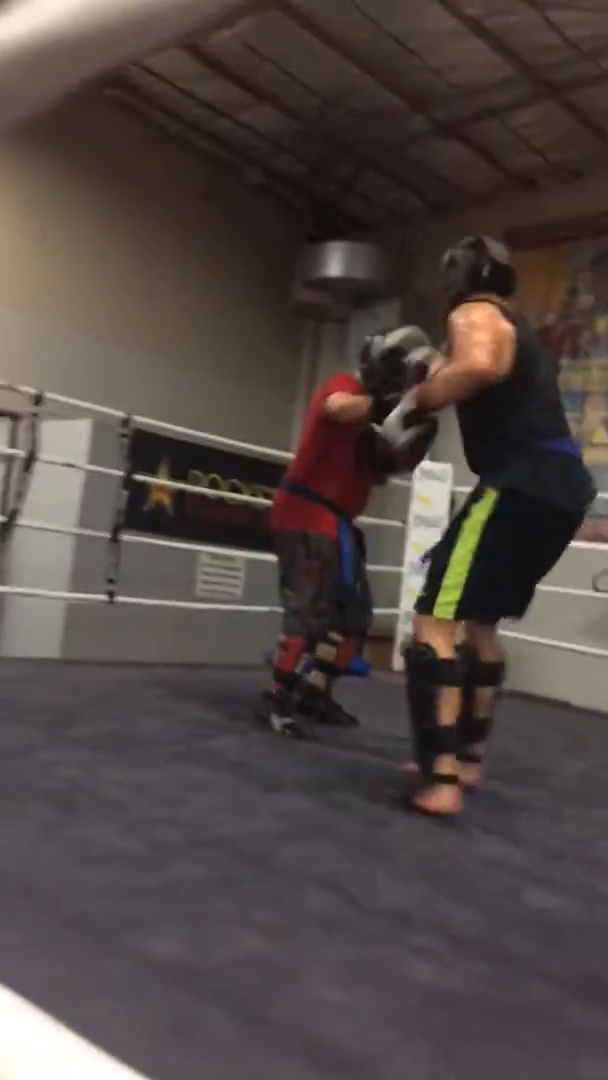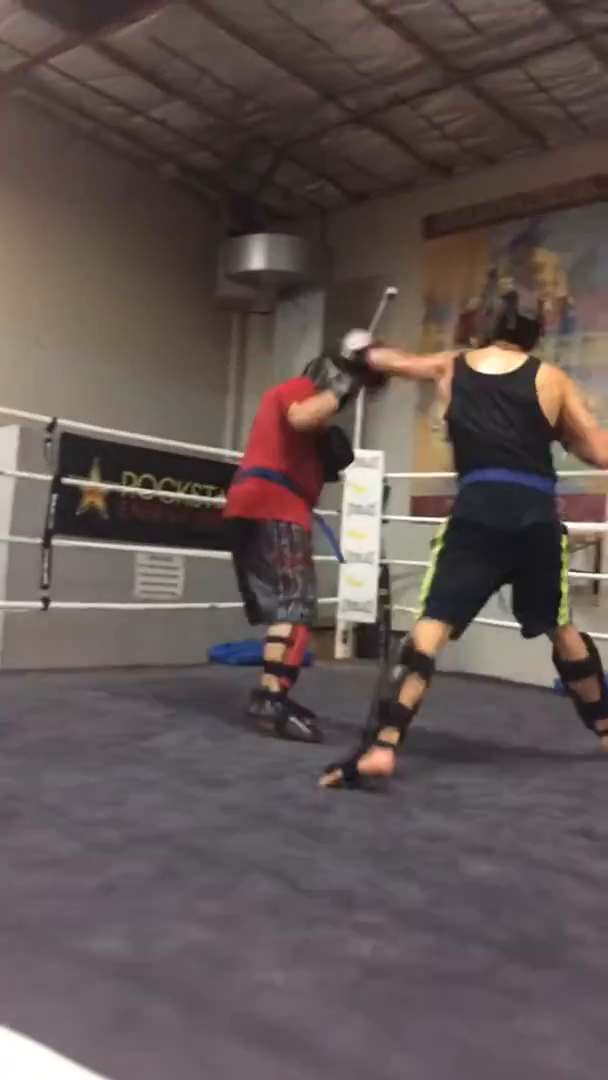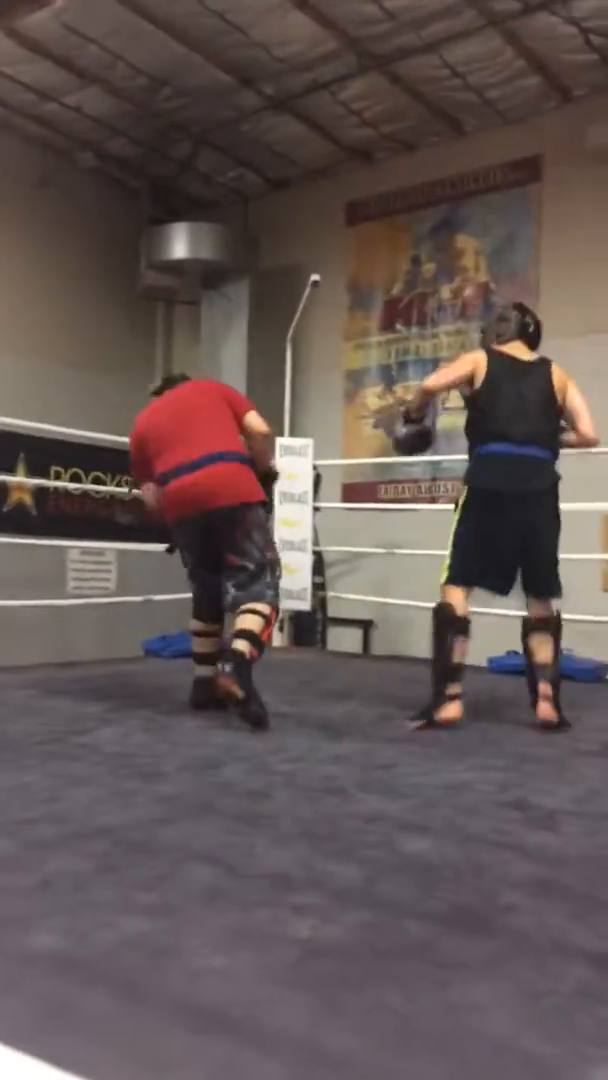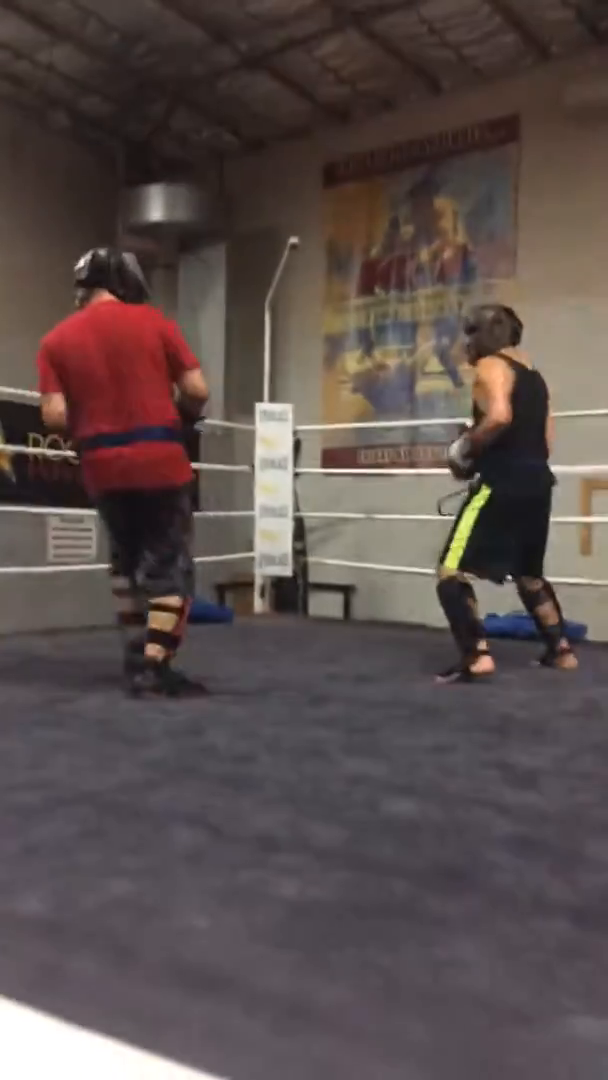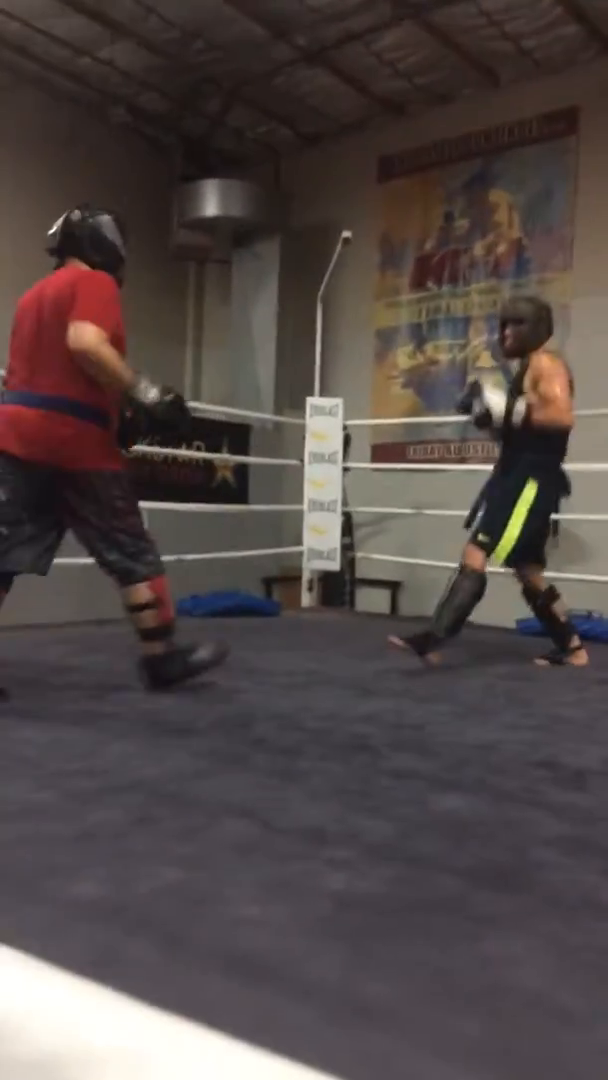
dt=0.4s
person 1, frame 1
left shoulder: (472, 317)
right shoulder: (531, 333)
left elbow: (475, 362)
left wrist: (416, 399)
left hip: (522, 485)
right hip: (565, 488)
left knee: (435, 623)
right knee: (479, 620)
left ankle: (438, 776)
right ankle: (464, 754)
person 1, frame 2
left shoulder: (453, 368)
right shoulder: (553, 380)
left elbow: (386, 362)
left wrist: (364, 350)
left hip: (476, 512)
right hip: (537, 516)
left knee: (431, 629)
right knee: (559, 628)
left ankle: (378, 747)
person 1, frame 3
left shoulder: (478, 360)
right shoulder: (555, 374)
left elbow: (429, 388)
right elbow: (586, 434)
left wrist: (410, 414)
left hip: (490, 483)
right hip: (539, 487)
left knee: (454, 587)
right knee: (542, 597)
left ankle: (447, 698)
right ankle: (546, 700)
person 1, frame 4
left shoulder: (491, 368)
right shoulder: (533, 376)
left elbow: (499, 417)
right elbow: (545, 444)
left wrist: (468, 448)
left hip: (500, 483)
right hip: (535, 484)
left knee: (451, 569)
right knee: (527, 571)
left ankle: (476, 655)
right ankle: (561, 650)
person 1, frame 5
left shoulder: (545, 364)
right shoulder: (526, 369)
left elbow: (562, 417)
left wrist: (511, 412)
right wrist: (485, 407)
left hip: (533, 478)
right hip: (517, 476)
left knee: (475, 556)
right knee: (527, 569)
left ankle: (431, 640)
right ankle: (572, 646)
person 2, frame 1
left shoulder: (373, 407)
right shoulder: (343, 387)
left elbow: (394, 463)
right elbow: (338, 408)
left wrist: (415, 442)
right wrist: (384, 396)
left hip: (337, 521)
right hip: (307, 514)
left knee: (351, 612)
right knee: (306, 613)
left ankle: (314, 694)
right ankle: (276, 701)
person 2, frame 2
left shoulder: (284, 400)
right shoulder: (298, 389)
left elbow: (303, 461)
right elbow: (302, 420)
left wrist: (332, 461)
right wrist: (344, 388)
left hip: (247, 505)
right hip: (273, 504)
left knee: (274, 603)
right knee: (295, 601)
left ankle: (271, 690)
right ankle: (273, 703)
person 2, frame 3
left shoulder: (143, 422)
right shoulder: (212, 389)
left elbow: (150, 497)
right elbow: (259, 430)
right wrist: (265, 478)
left hip: (181, 505)
right hip: (232, 489)
left knee: (207, 594)
right knee: (260, 587)
left ankle: (205, 682)
right ankle: (235, 666)
person 2, frame 4
left shoulder: (57, 339)
right shoulder: (152, 321)
left elbow: (54, 415)
right elbow: (197, 389)
right wrist: (184, 415)
left hip: (102, 467)
right hip: (160, 462)
left knee: (126, 558)
right knee: (168, 568)
left ankle: (136, 645)
right ankle: (153, 668)
person 2, frame 5
right shoulder: (93, 283)
right elbow: (85, 341)
right wrist: (144, 394)
right hip: (75, 441)
right knee: (132, 552)
right ankle: (162, 658)
